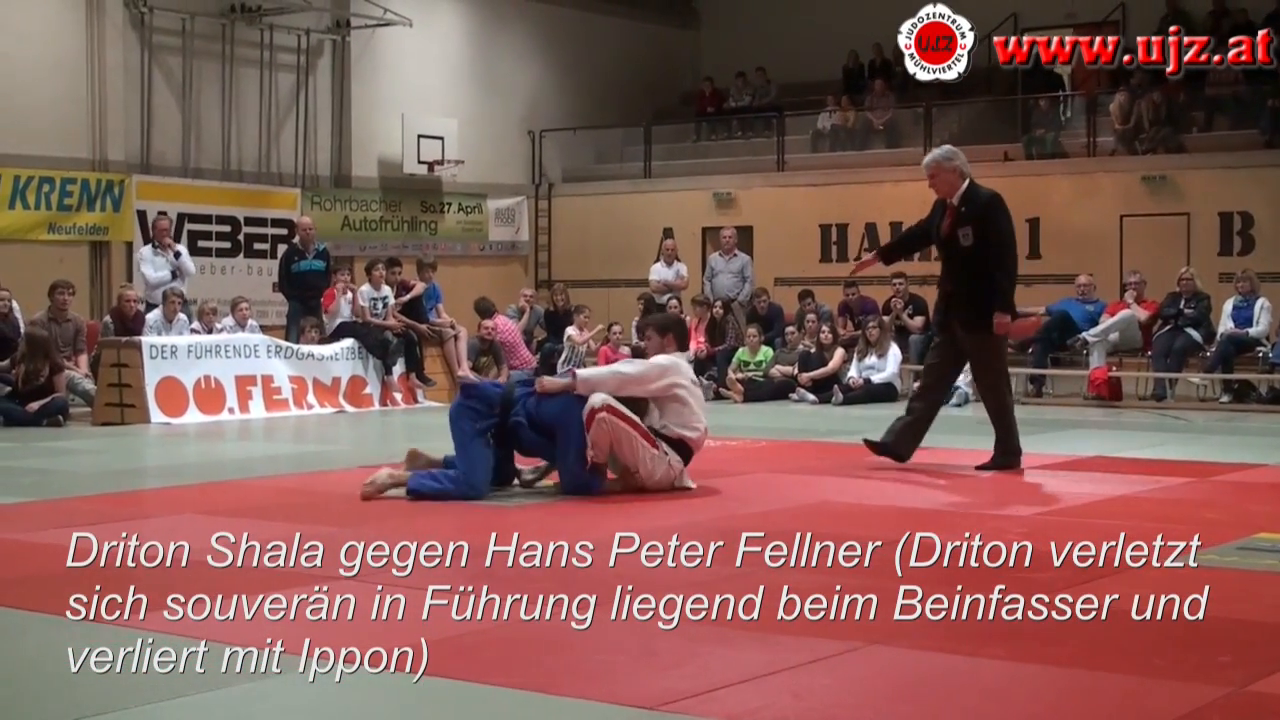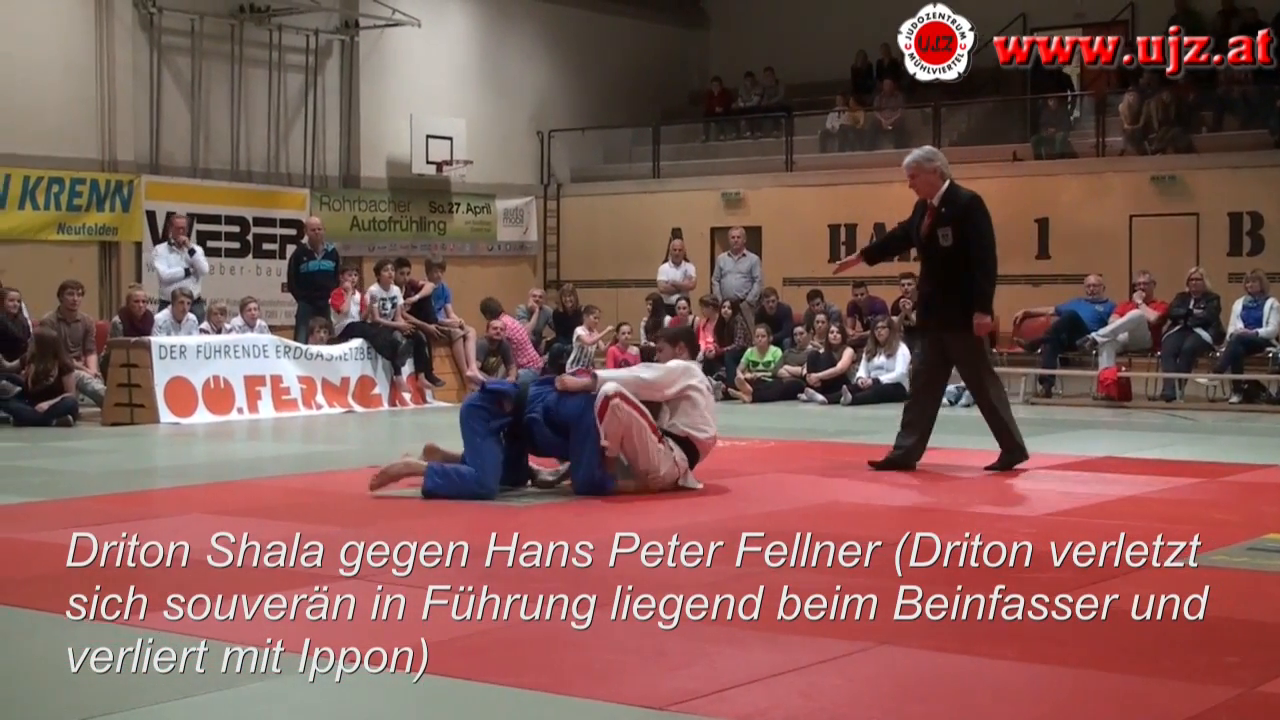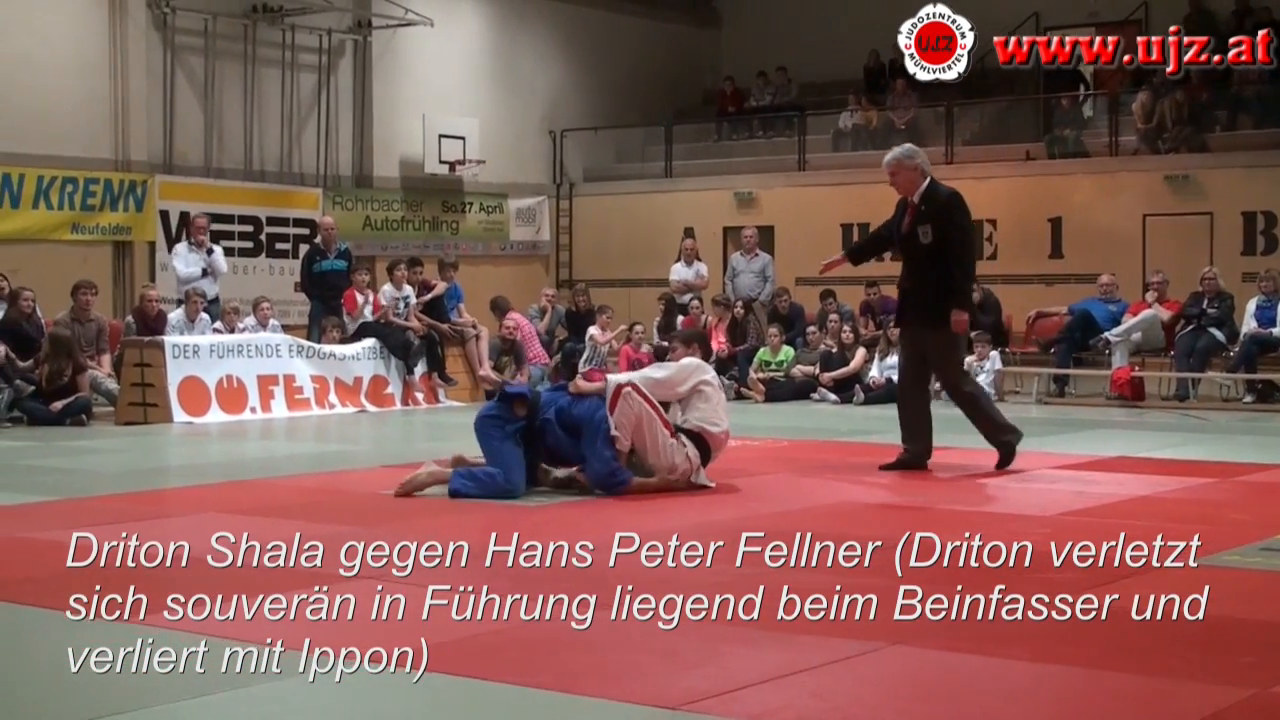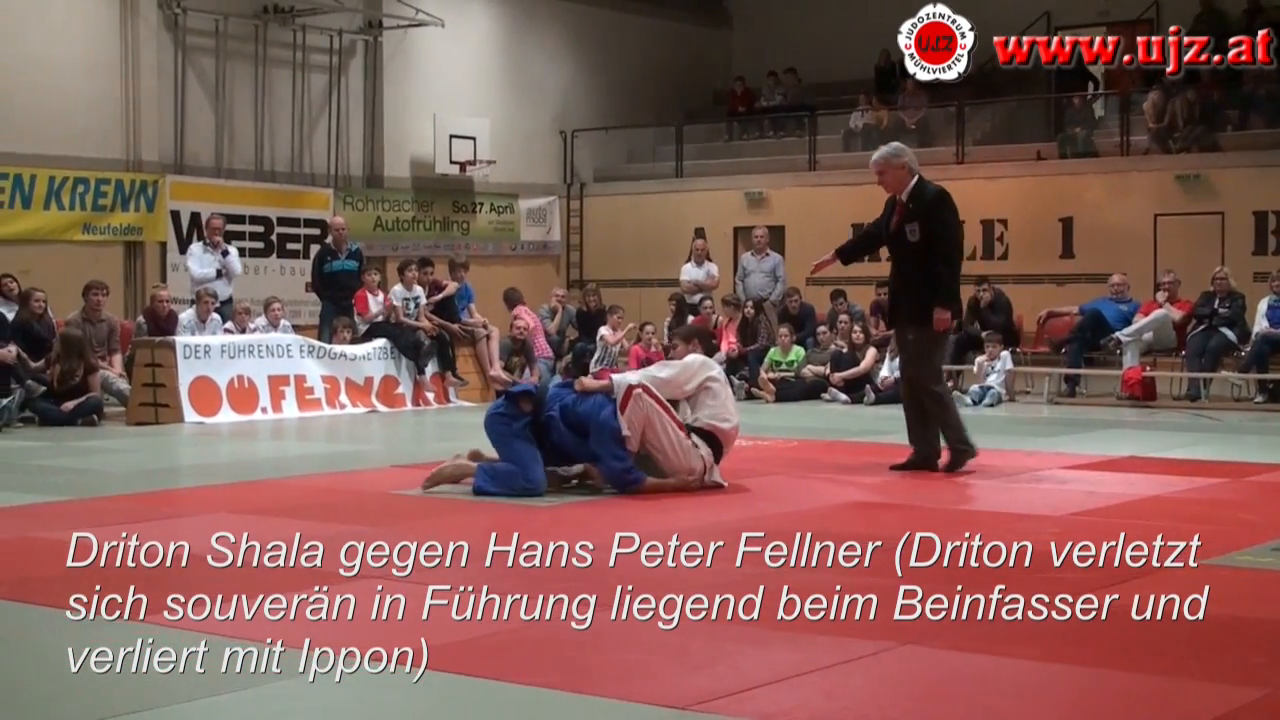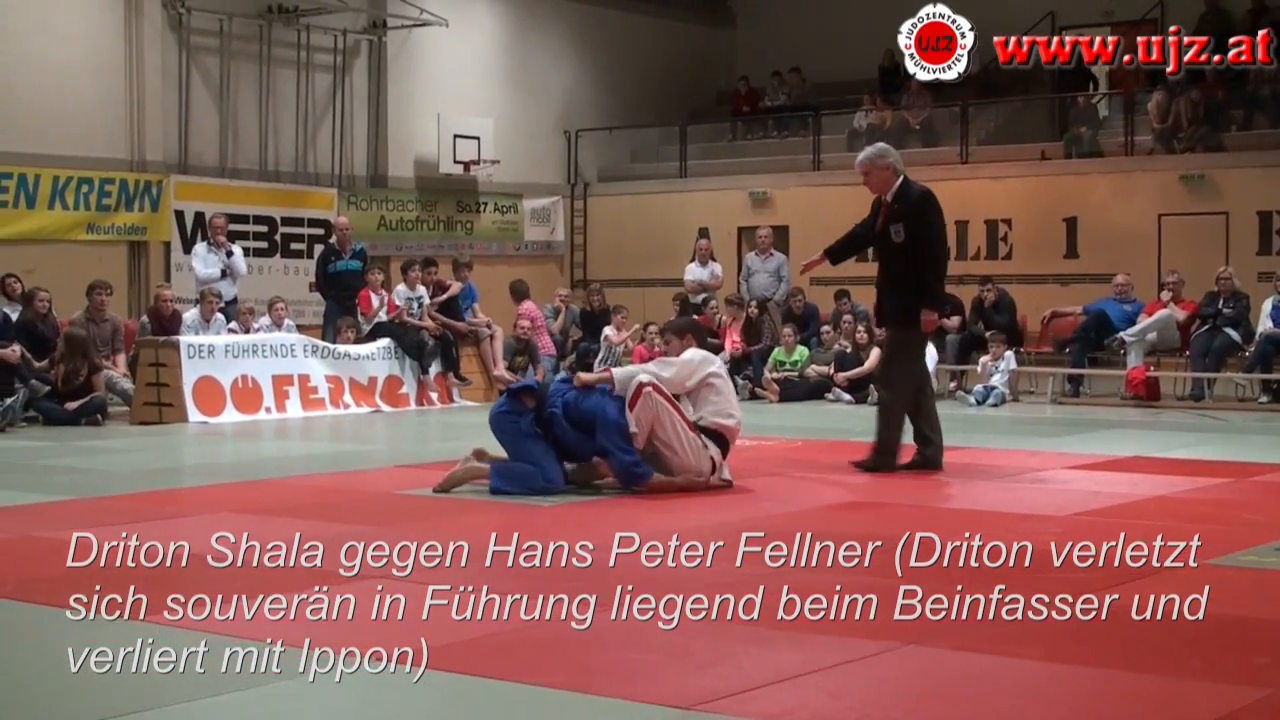
dt=0.2s
person 1, frame 1
left shoulder: (988, 202)
right shoulder: (942, 208)
left elbow: (1005, 259)
right elbow: (917, 236)
left wrist: (1002, 308)
right wrist: (877, 256)
left hip: (983, 311)
right hip: (952, 310)
left knee: (992, 383)
right knee: (934, 377)
left ankle: (1008, 454)
right ankle: (900, 443)
person 1, frame 2
left shoulder: (967, 203)
right shoulder: (923, 208)
left elbow: (985, 260)
right elbow: (900, 237)
left wrist: (982, 309)
right wrist: (861, 256)
left hip: (960, 312)
right hip: (933, 312)
left knee: (981, 382)
right knee: (923, 383)
left ankle: (1013, 449)
right ankle: (905, 453)
person 1, frame 3
left shoulder: (947, 200)
right shoulder: (905, 206)
left elbow: (964, 257)
right elbow: (883, 237)
left wrist: (960, 306)
right wrist: (846, 257)
left hip: (940, 309)
right hip: (914, 308)
left knee: (953, 379)
right knee: (910, 383)
left ankle: (1005, 438)
right ankle: (915, 453)
person 1, frame 4
left shoulder: (934, 198)
right shoulder: (894, 204)
left elbow: (950, 253)
right elbow: (873, 235)
left wrist: (944, 304)
right wrist: (834, 257)
left hip: (930, 307)
right hip: (906, 306)
left knee: (923, 376)
right knee: (911, 380)
left ankle: (960, 445)
right ankle: (925, 453)
person 1, frame 5
left shoulder: (920, 198)
right shoulder: (881, 205)
left elbow: (935, 255)
right elbow: (862, 234)
left wrist: (930, 305)
right wrist: (823, 257)
left hip: (915, 307)
right hip: (895, 304)
left knee: (893, 377)
right knee: (913, 379)
left ankle: (884, 455)
right ankle: (929, 452)
person 2, frame 1
left shoulder: (589, 406)
right shoulder: (578, 416)
right elbow: (575, 483)
left hip: (497, 406)
right hip: (478, 409)
left knee: (501, 477)
right knee: (473, 485)
left ankle: (424, 462)
right ankle: (395, 477)
person 2, frame 2
right shoulder: (592, 415)
right elbow: (587, 483)
left hip: (507, 408)
right hip: (490, 411)
left knee: (515, 477)
right knee: (484, 485)
left ankle: (440, 456)
right ankle: (413, 467)
person 2, frame 3
left shoulder: (609, 408)
right shoulder: (603, 416)
right elbow: (607, 478)
right wrist: (654, 483)
left hip: (520, 413)
right hip: (503, 418)
left knee: (533, 477)
right knee: (511, 485)
left ankle: (465, 464)
right ankle: (436, 474)
person 2, frame 4
left shoulder: (619, 408)
right shoulder: (608, 417)
right elbow: (623, 478)
right wrist: (681, 484)
left hip: (527, 412)
right hip: (510, 416)
left knee: (552, 475)
right knee: (533, 483)
left ankle: (481, 461)
right ankle: (466, 468)
person 2, frame 5
left shoulder: (620, 406)
right shoulder: (613, 414)
right elbow: (632, 475)
right wrist: (678, 482)
left hip: (528, 410)
right hip: (513, 413)
right knee: (550, 482)
left ankle: (485, 459)
right ankle: (477, 470)
